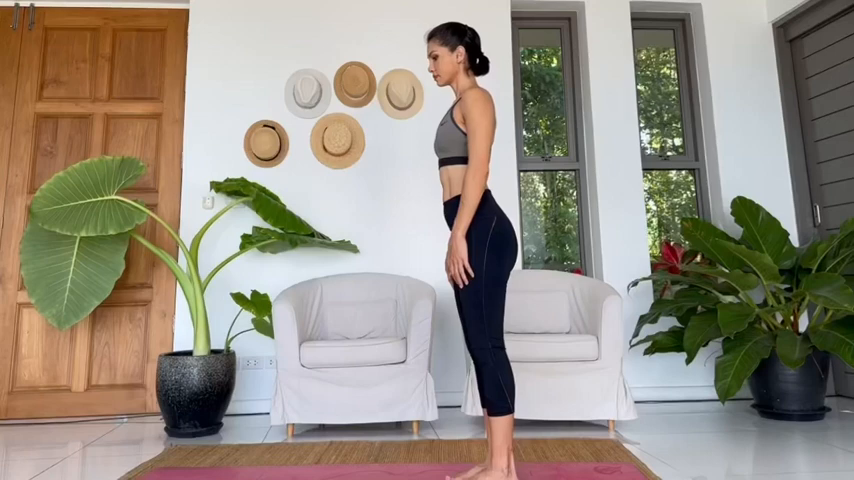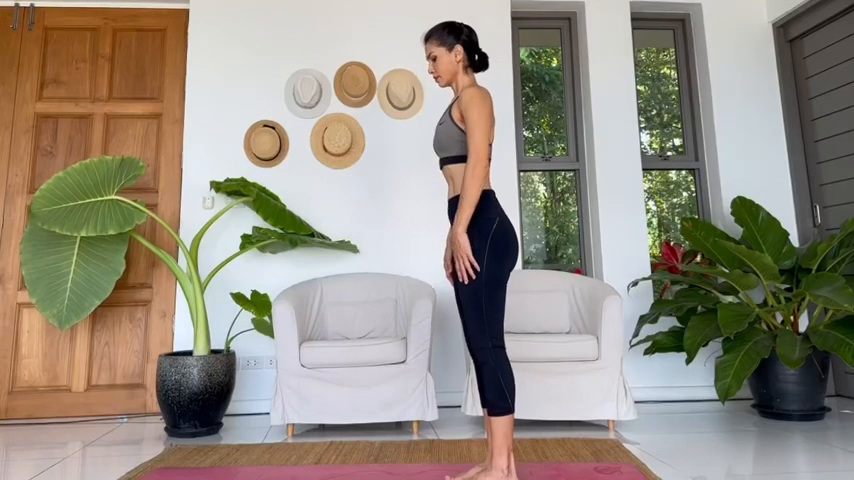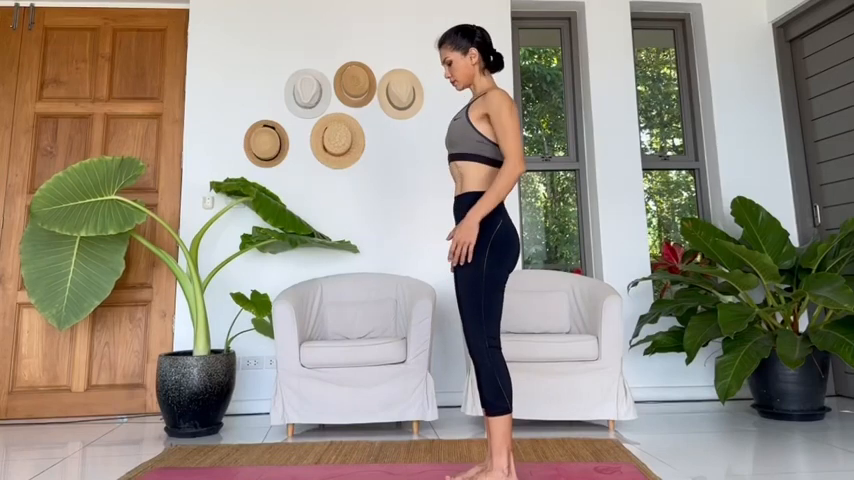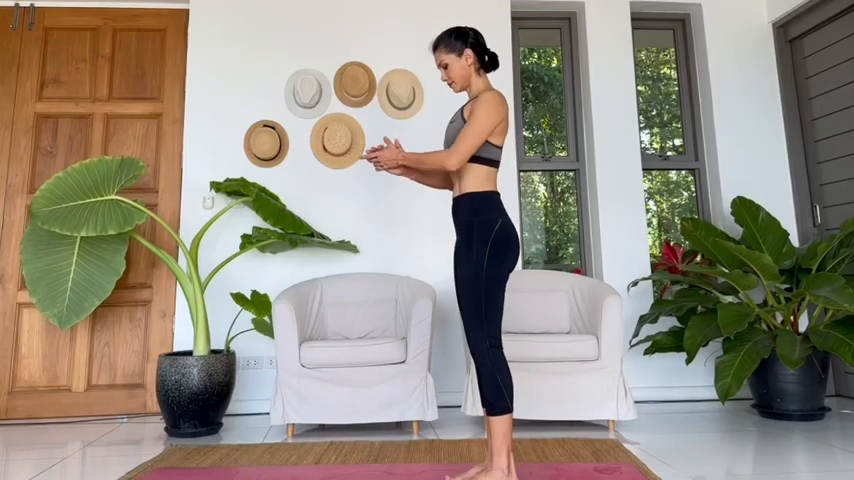
dt=1s
person 1, frame 1
left shoulder: (475, 97)
right shoulder: (460, 105)
left elbow: (478, 170)
left wrist: (458, 237)
left hip: (481, 230)
right hip: (470, 232)
left knee: (487, 344)
right knee: (480, 345)
person 1, frame 2
left shoulder: (473, 96)
right shoulder: (459, 103)
left elbow: (477, 165)
left wrist: (459, 231)
left hip: (482, 229)
right hip: (472, 230)
left knee: (486, 344)
right knee: (480, 345)
person 1, frame 3
left shoulder: (495, 99)
right shoulder: (474, 106)
left elbow: (514, 164)
left wrist: (472, 219)
left hip: (485, 230)
right hip: (474, 229)
left knee: (484, 343)
right knee: (480, 344)
person 1, frame 4
left shoulder: (490, 100)
right shoulder: (470, 108)
left elbow: (452, 160)
right elbow: (452, 177)
left wrist: (401, 157)
right wrist: (404, 163)
left hip: (487, 227)
right hip: (473, 230)
left knee: (485, 342)
right knee: (482, 343)
